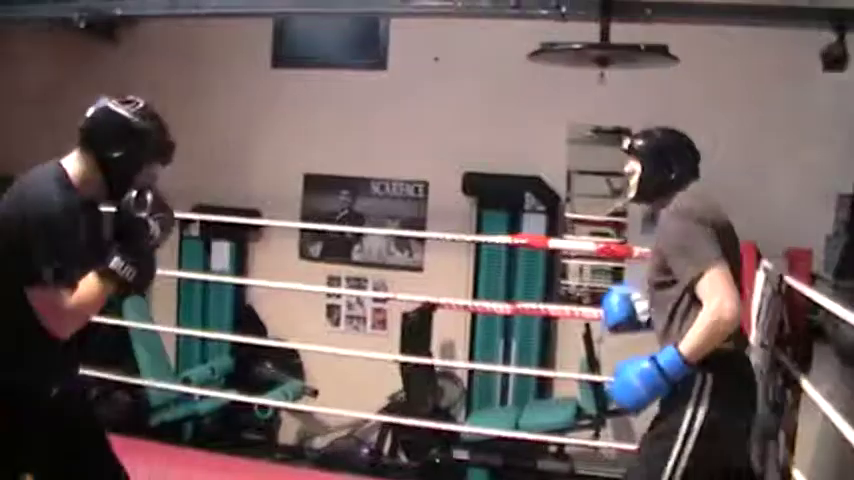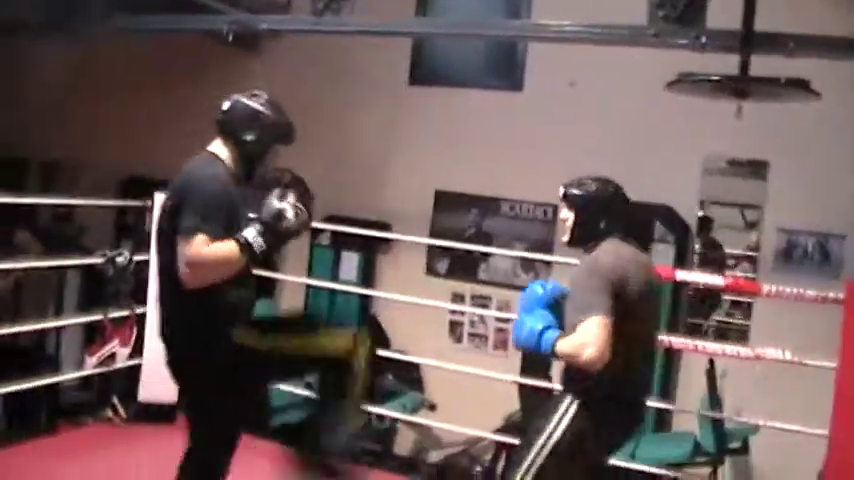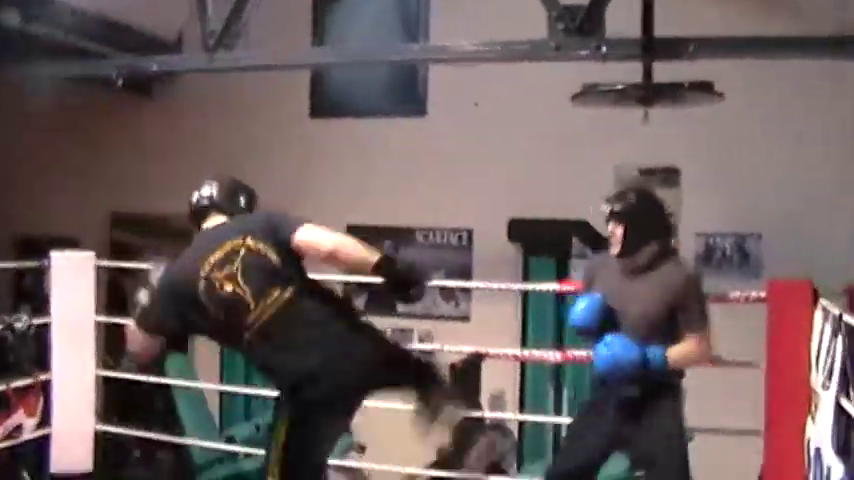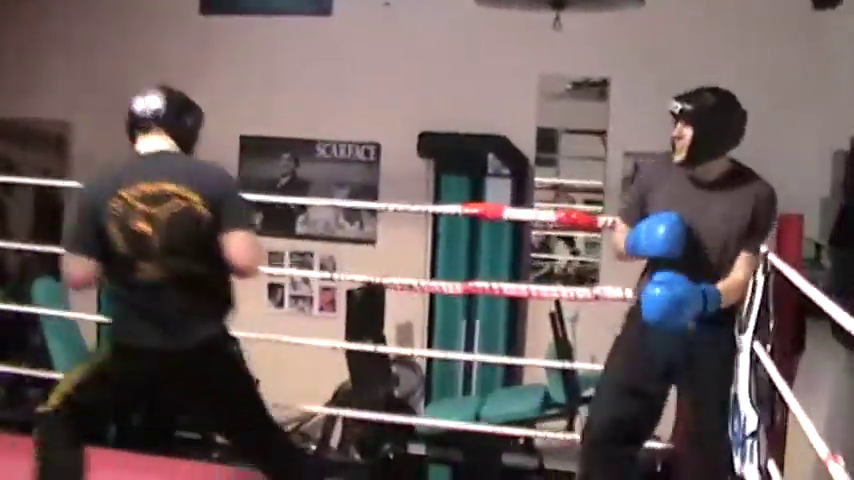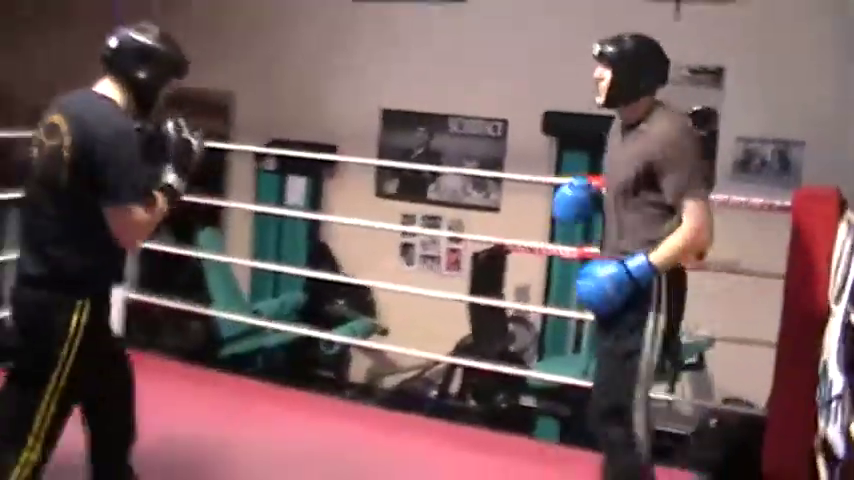
dt=0.7s
person 1, frame 1
left shoulder: (80, 200)
right shoulder: (43, 203)
right elbow: (61, 317)
left wrist: (128, 253)
right wrist: (126, 258)
left hip: (52, 388)
person 1, frame 2
left shoulder: (205, 178)
right shoulder: (208, 182)
right elbow: (193, 267)
left wrist: (262, 224)
right wrist: (260, 234)
left hip: (200, 342)
right hip: (217, 342)
person 1, frame 3
left shoulder: (178, 274)
right shoulder: (264, 224)
left elbow: (140, 349)
right elbow: (327, 243)
left wrist: (151, 302)
right wrist: (387, 265)
left hip: (308, 384)
right hip: (355, 350)
person 1, frame 4
left shoulder: (98, 190)
right shoulder: (214, 180)
left elbow: (77, 276)
right elbow: (244, 261)
left hip: (134, 352)
right hip: (208, 347)
left knee: (58, 420)
right knee: (264, 441)
person 1, frame 5
left shoulder: (67, 108)
right shoulder: (114, 130)
right elbow: (131, 230)
left wrist: (151, 172)
right wrist: (172, 178)
left hip: (47, 286)
right hip: (66, 300)
left knee: (112, 391)
person 2, frame 1
left shoulder: (679, 218)
right shoulder: (686, 215)
left elbow: (726, 307)
left wrist: (661, 368)
right wrist: (648, 311)
left hip: (709, 386)
right hip: (726, 383)
person 2, frame 2
left shoulder: (595, 267)
right shoulder: (634, 258)
left elbow: (591, 350)
left wrist: (543, 338)
right wrist: (563, 304)
left hip: (592, 404)
right hip: (626, 402)
person 2, frame 3
left shoulder: (678, 280)
right shoulder: (599, 268)
left elbow: (699, 349)
left wrist: (647, 360)
right wrist: (588, 325)
left hip: (656, 401)
right hip: (609, 393)
person 2, frame 4
left shoulder: (755, 195)
right shoulder: (654, 174)
left elbow: (742, 277)
right elbow: (619, 239)
left wrist: (703, 299)
right wrist: (641, 243)
left hip: (711, 330)
right hip: (652, 320)
right knee: (605, 428)
person 2, frame 5
left shoulder: (671, 134)
right shoulder: (622, 128)
left elbow: (698, 229)
left wrist: (632, 270)
right wrist: (593, 197)
left hip: (648, 286)
right hip: (629, 286)
left knee: (616, 410)
right knee: (619, 403)
